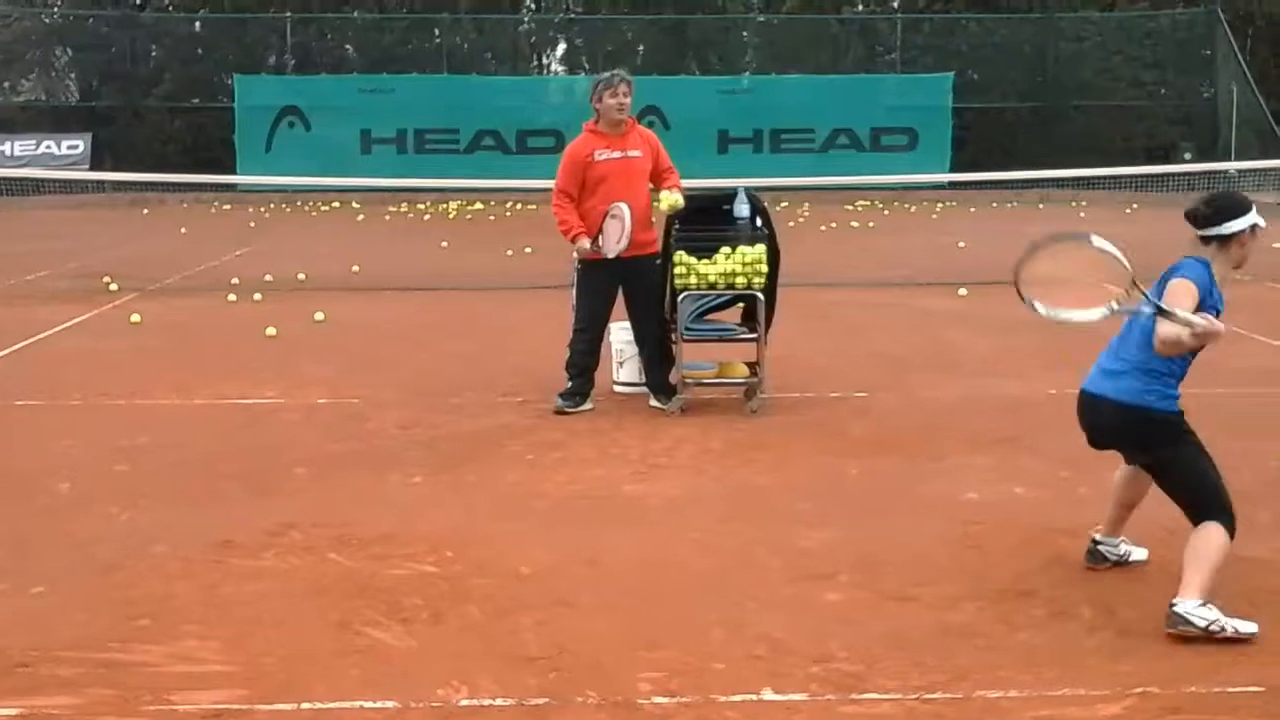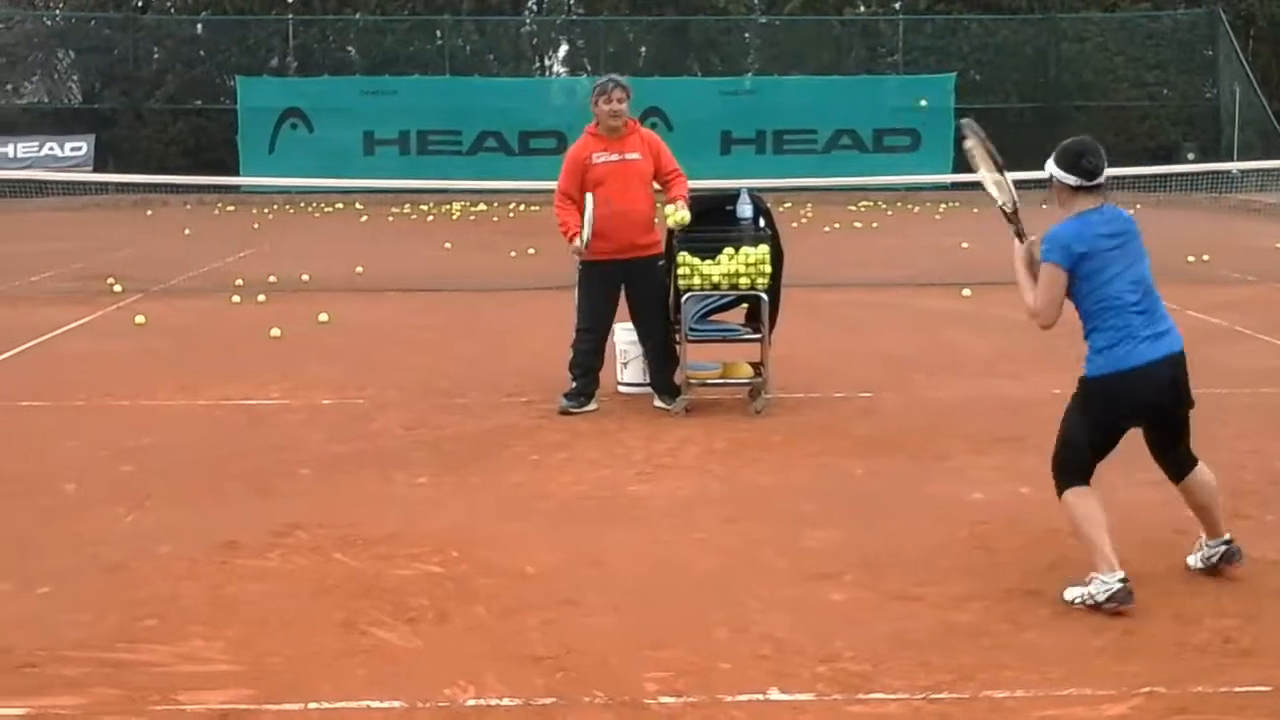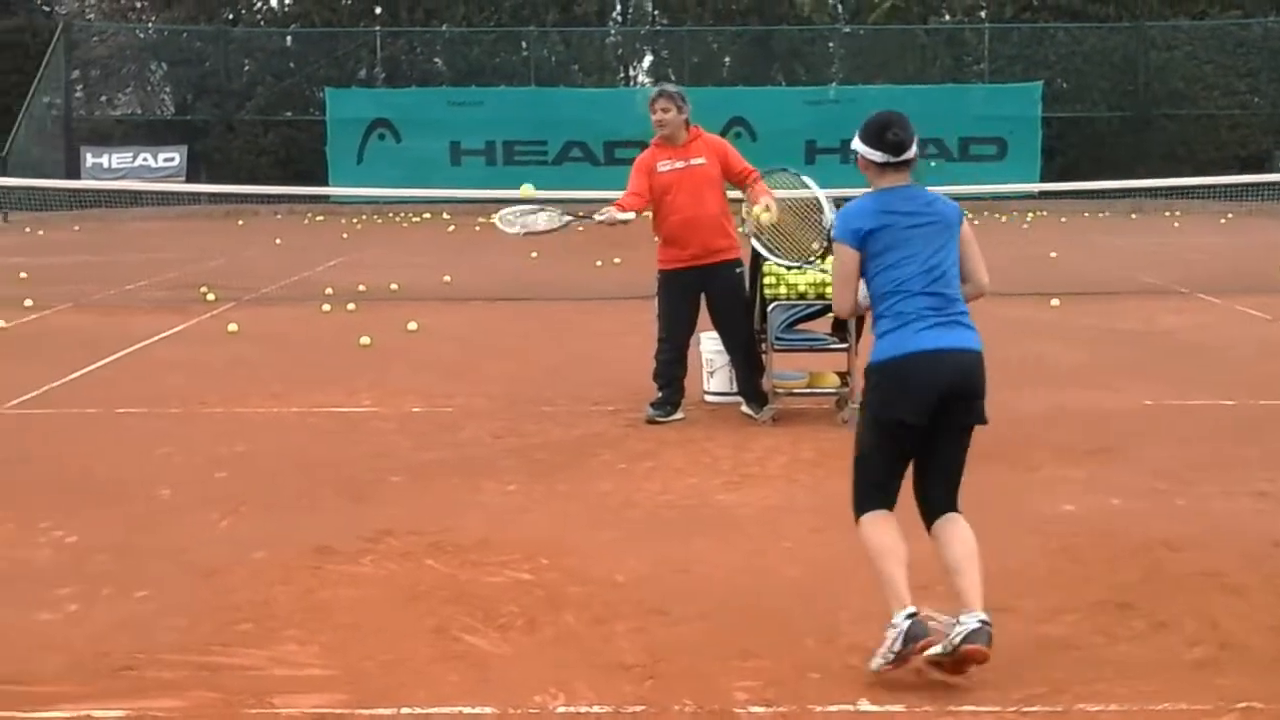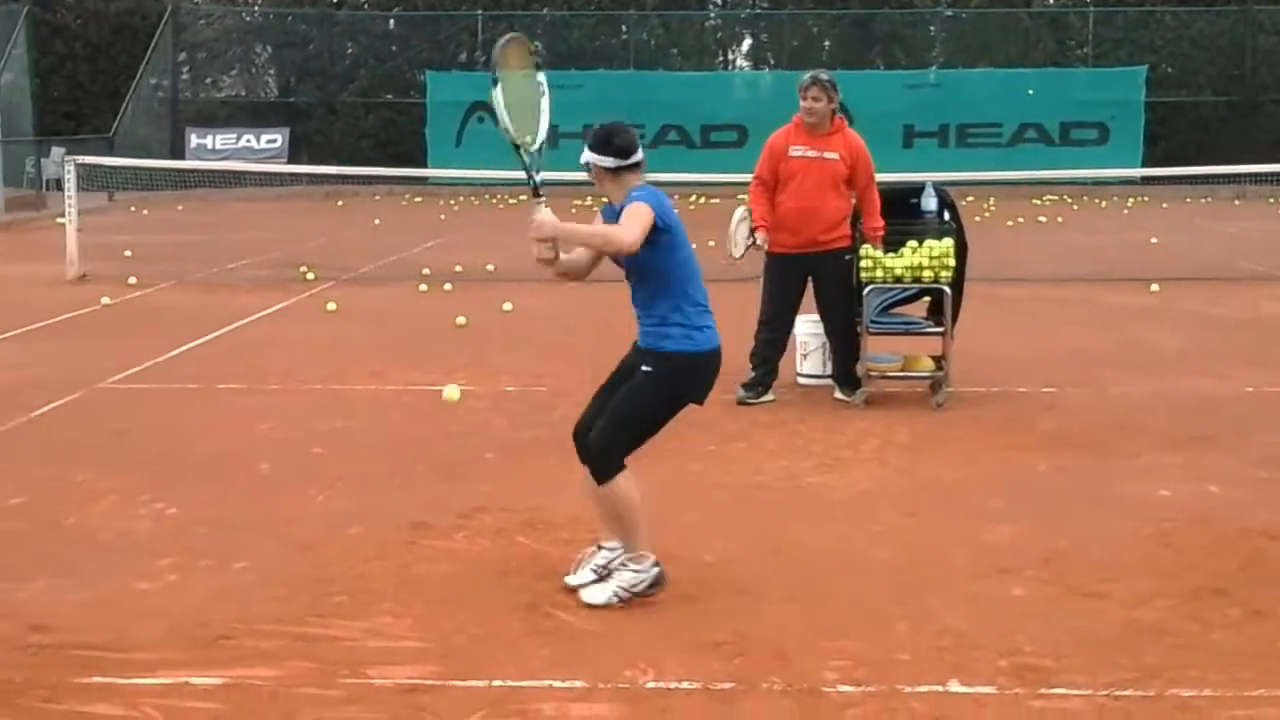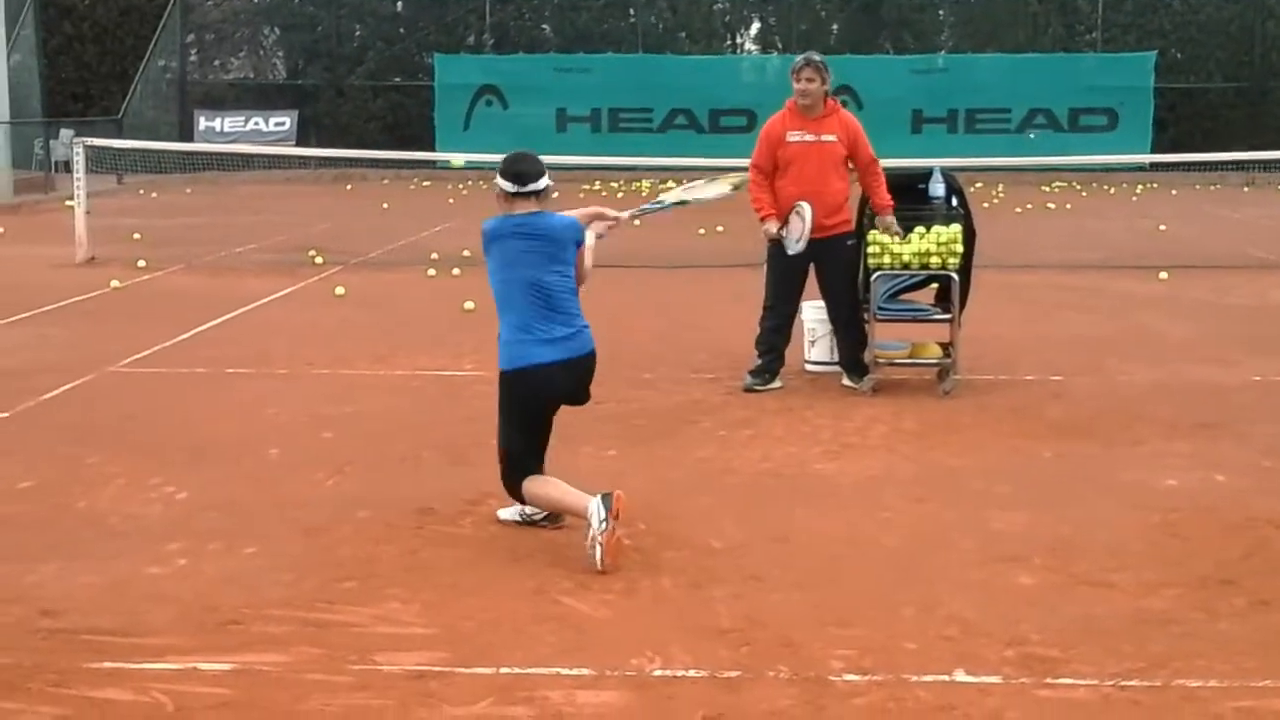
dt=0.7s
person 1, frame 1
left shoulder: (1207, 281)
right shoulder: (1191, 277)
right elbow: (1165, 340)
right wrist: (1197, 334)
left hip: (1099, 400)
right hip: (1142, 409)
left knee: (1147, 455)
right knee: (1214, 513)
left ankle: (1106, 543)
right ankle: (1190, 607)
person 1, frame 2
left shoulder: (1059, 239)
right shoulder: (1124, 221)
left elbow: (1044, 317)
left wrist: (1021, 266)
right wrist: (1040, 265)
left hip: (1115, 374)
right hip: (1168, 360)
left knee: (1070, 472)
right knee: (1177, 457)
left ankle: (1109, 579)
right ankle: (1221, 543)
person 1, frame 3
left shoulder: (855, 217)
right shoulder: (948, 210)
left elbow: (844, 306)
right elbow: (977, 285)
left hip: (902, 366)
right hip: (962, 359)
left knee: (873, 501)
right knee: (940, 505)
left ankle: (905, 618)
right ankle: (973, 623)
person 1, frame 4
left shoulder: (644, 201)
right shoulder: (612, 206)
left elbow: (626, 242)
right elbow: (578, 267)
left wrist: (558, 228)
right wrist: (553, 251)
left hip: (685, 355)
right hip: (657, 346)
left knee: (604, 450)
right knee: (587, 435)
left ankle: (642, 566)
right ankle: (620, 549)
person 1, frame 5
left shoulder: (492, 231)
right shoulder: (568, 229)
left wrist: (587, 214)
left hip: (525, 367)
right hip: (578, 358)
left knee: (521, 476)
right knee: (527, 414)
left ankle: (596, 508)
right ankle: (541, 507)
person 2, frame 1
left shoulder: (647, 139)
right shoulder: (580, 148)
left elbow: (666, 173)
right elbow: (563, 198)
left wrist: (672, 191)
right wrist: (577, 235)
left hip: (643, 252)
right hip: (596, 255)
left knee: (653, 325)
right knee: (588, 327)
left ankle: (661, 389)
right ankle: (577, 391)
person 2, frame 2
left shoulder: (649, 141)
right shoulder: (580, 150)
left elbow: (675, 176)
right elbow: (567, 198)
left wrist: (679, 199)
right wrist: (575, 233)
left hip: (646, 253)
right hip: (597, 256)
left knee: (656, 326)
right knee: (591, 328)
left ankle: (665, 390)
right ankle: (582, 391)
person 2, frame 3
left shoulder: (714, 146)
right shoulder: (647, 160)
left elbow: (748, 175)
right elbow: (636, 197)
left wrist: (762, 195)
right wrist: (617, 210)
left hip: (722, 258)
right hip: (675, 264)
left knee: (739, 332)
right knee: (672, 338)
left ankle: (754, 397)
right ankle: (668, 401)
person 2, frame 4
left shoulder: (851, 143)
right shoulder: (780, 140)
left elbow: (866, 192)
right elbow: (761, 186)
left wrist: (875, 236)
right wrist: (760, 226)
left hip: (834, 249)
right hip: (784, 249)
left knee: (840, 321)
right knee: (773, 320)
left ankle: (847, 382)
right ankle: (760, 382)
person 2, frame 5
left shoulder: (846, 123)
right shoulder: (776, 125)
left elbow: (869, 169)
right elbow: (759, 175)
left wrist: (884, 209)
right wrist: (768, 216)
left hip: (837, 233)
left knee: (845, 306)
right knee: (778, 306)
left ankle: (855, 369)
right ankle: (767, 370)
